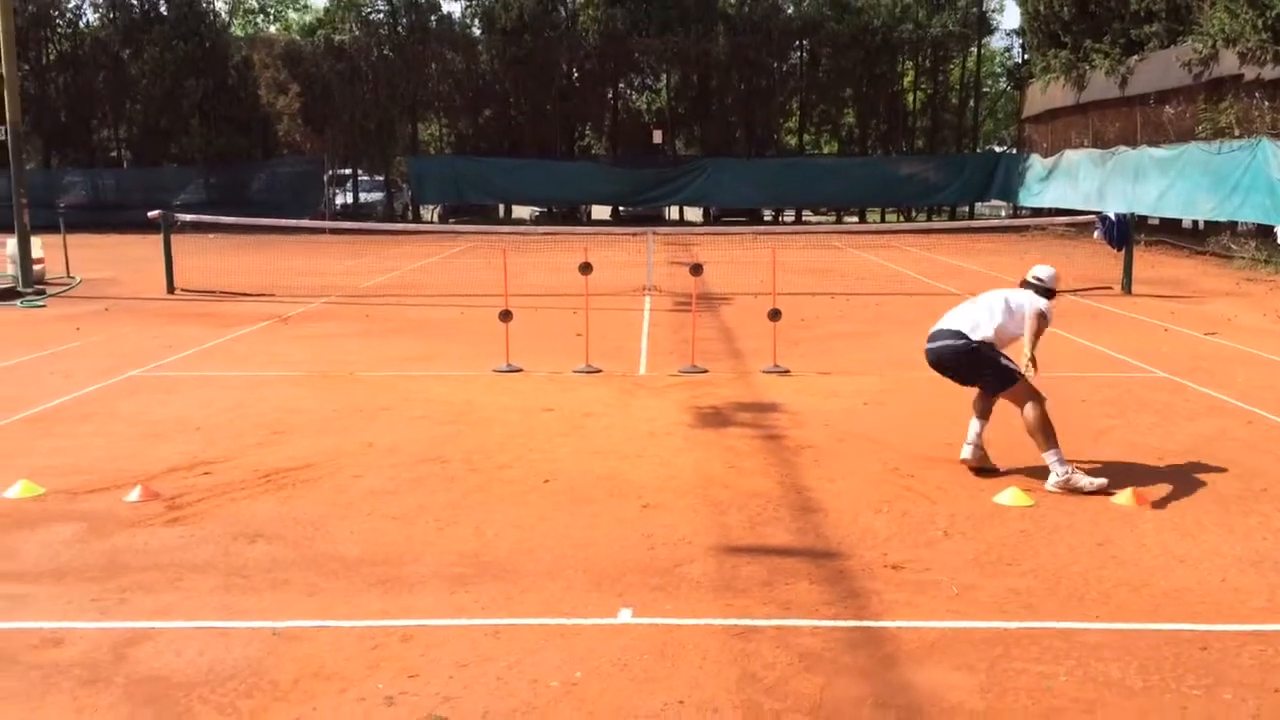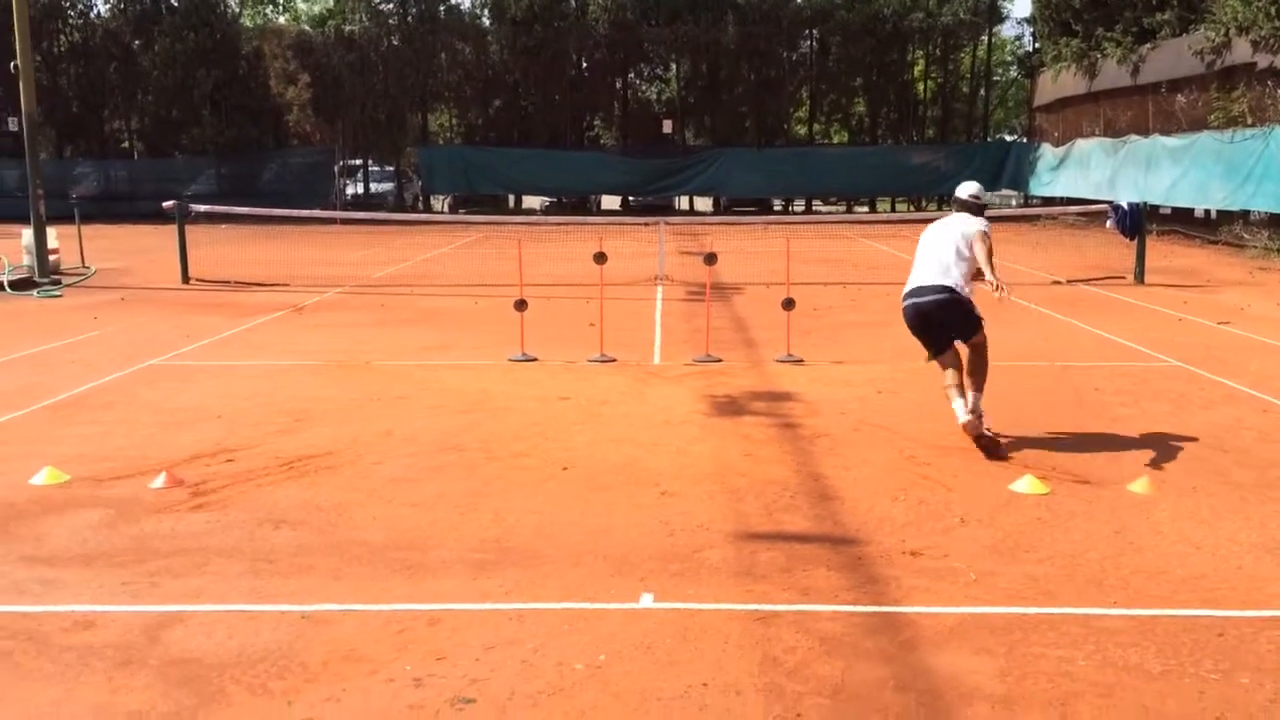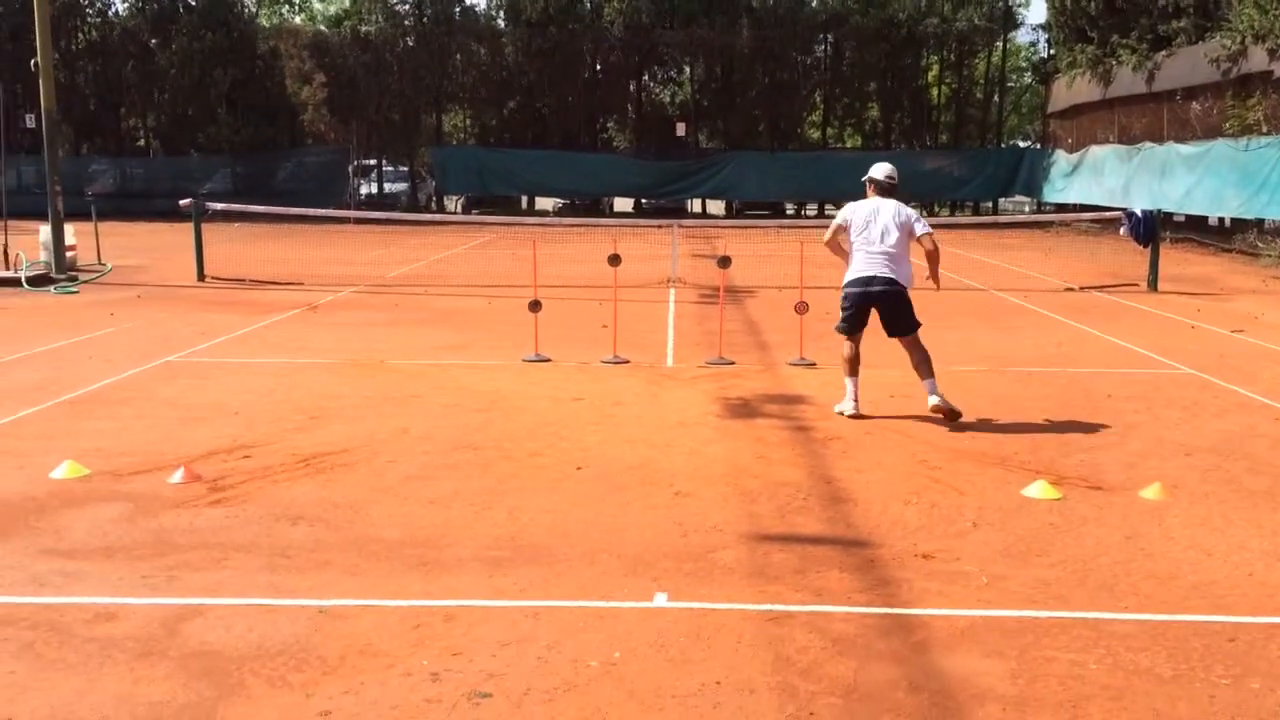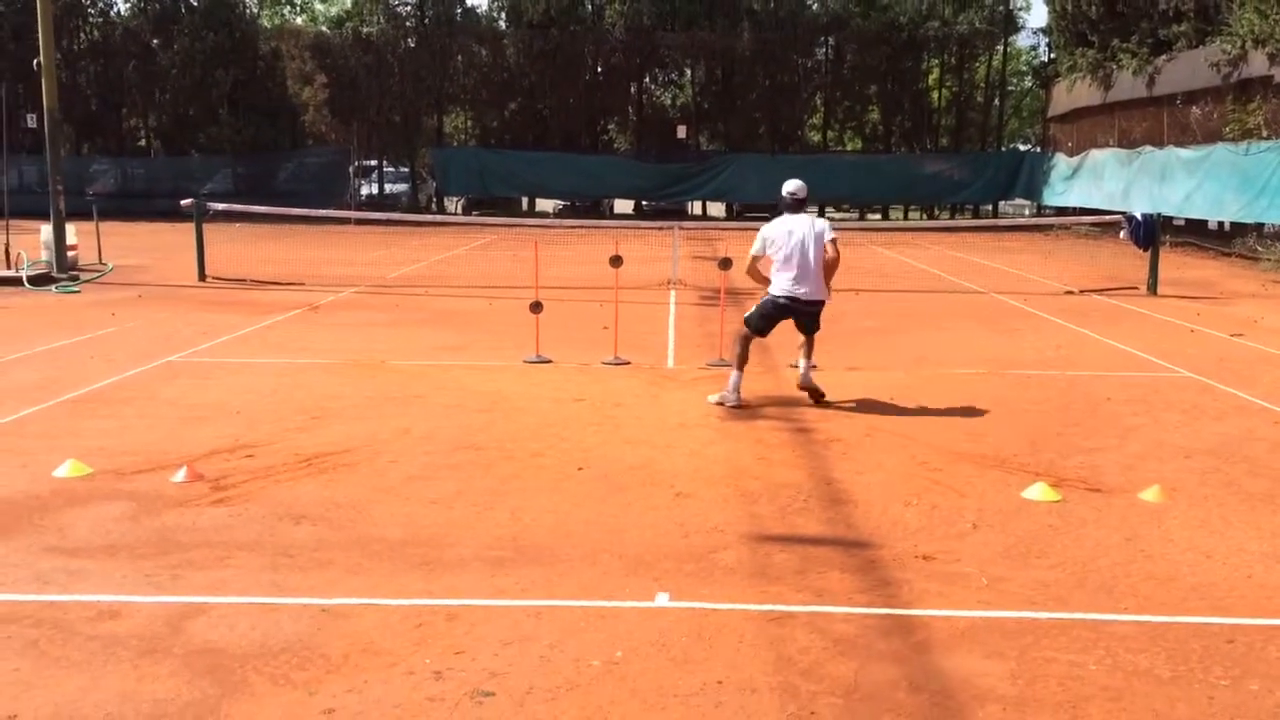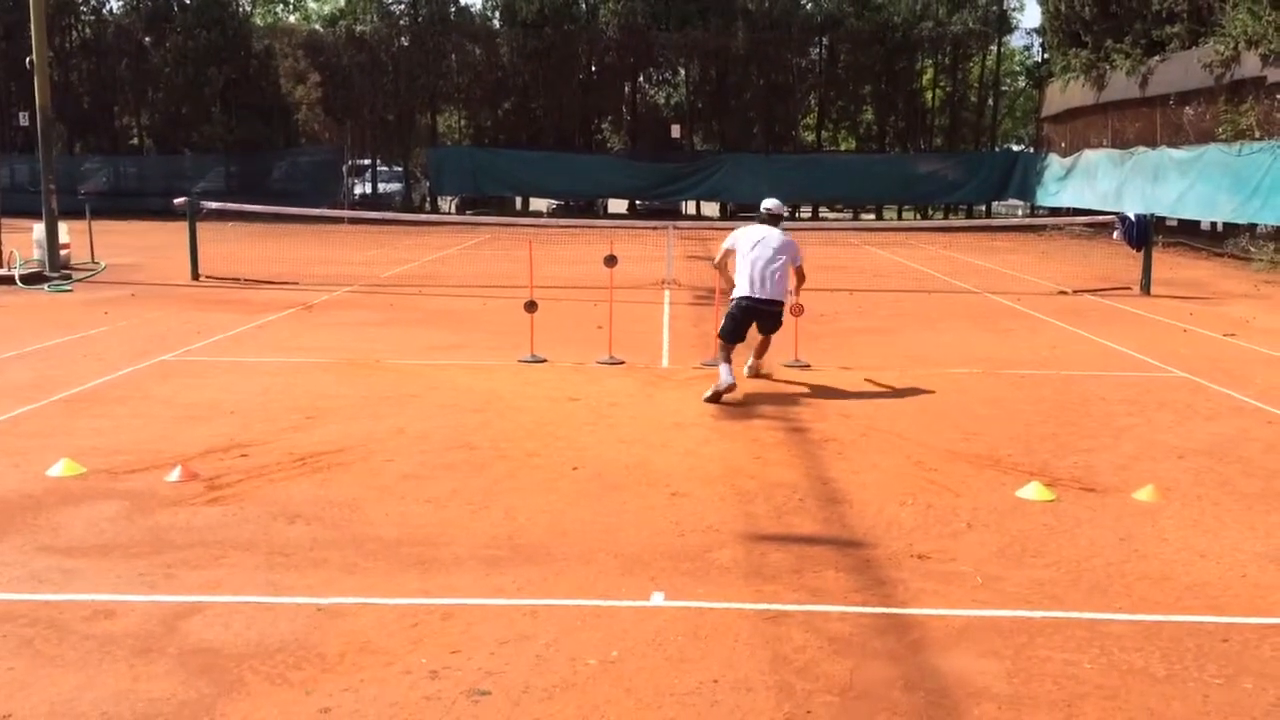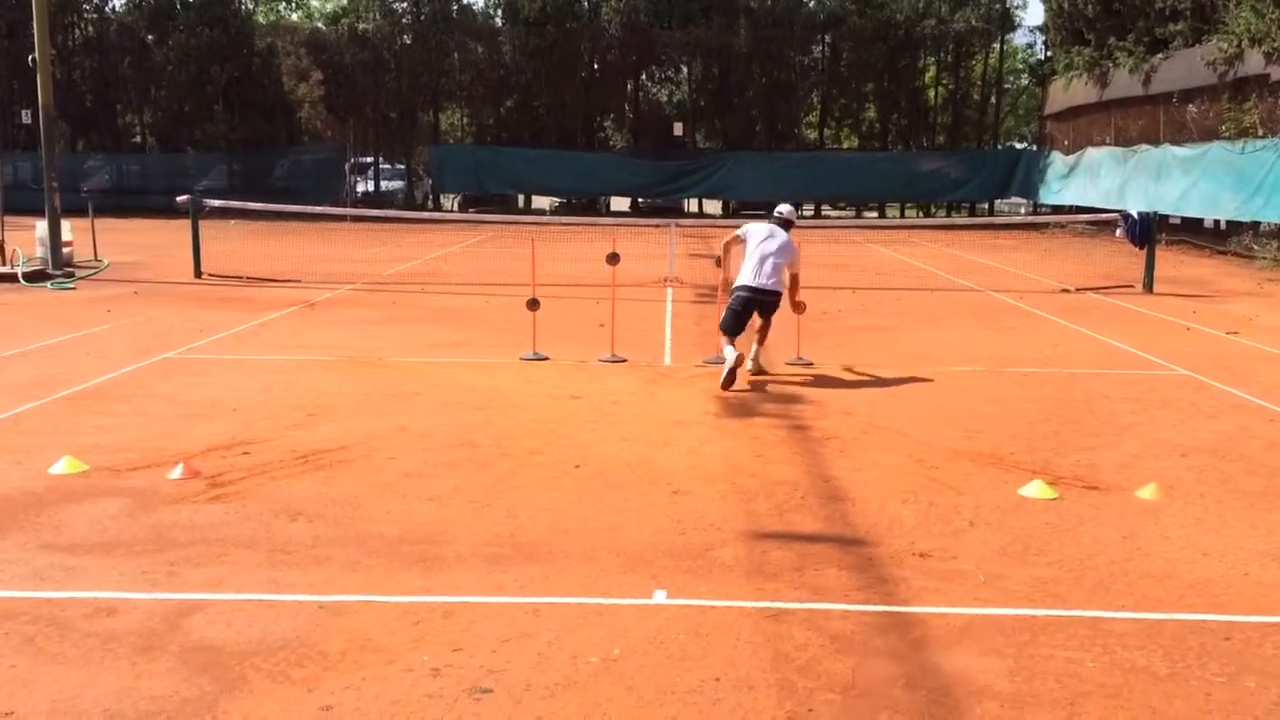
dt=0.3s
person 1, frame 1
left shoulder: (999, 296)
right shoulder: (1038, 303)
right elbow: (1034, 319)
left wrist: (1014, 380)
right wrist: (1028, 353)
left hip: (936, 344)
right hip: (963, 344)
left knee: (991, 388)
right knee: (1030, 399)
left ankle: (973, 447)
right ankle: (1060, 473)
person 1, frame 2
left shoulder: (932, 228)
right shoulder: (977, 224)
right elbow: (982, 240)
right wrist: (990, 273)
left hip: (912, 299)
right hip: (949, 299)
left knee: (949, 364)
right knee: (978, 345)
left ankle: (966, 417)
right ankle: (973, 413)
person 1, frame 3
left shoulder: (853, 208)
right shoulder: (907, 212)
left elbow: (829, 239)
right elbow: (931, 247)
right wrist: (934, 274)
left hip: (857, 283)
right hip: (892, 284)
left knee: (851, 340)
right knee: (913, 343)
left ankle: (850, 401)
right ankle: (935, 398)
person 1, frame 4
left shoulder: (769, 229)
right shoulder: (821, 224)
left elbow: (749, 268)
right elbow: (833, 257)
right wrist: (825, 284)
left hip: (779, 296)
right hip: (813, 299)
left knee: (743, 336)
right knee: (808, 333)
left ankle: (732, 392)
right ankle: (805, 377)
person 1, frame 5
left shoulder: (742, 232)
right shoulder: (789, 242)
left elbow: (719, 262)
right elbow: (801, 277)
left wrist: (731, 284)
right wrist: (795, 290)
left hip: (743, 299)
right hip: (774, 302)
left knee: (724, 345)
right knee: (766, 334)
left ankle: (725, 379)
right ankle: (752, 366)
person 1, frame 6
left shoulder: (754, 227)
right shoulder: (791, 246)
left elbow: (726, 243)
right elbow: (793, 282)
left wrist: (725, 272)
right wrist: (793, 300)
left hip: (744, 289)
right hip: (771, 292)
left knee: (727, 336)
right knee: (765, 318)
left ankle: (732, 359)
right ankle: (754, 361)
